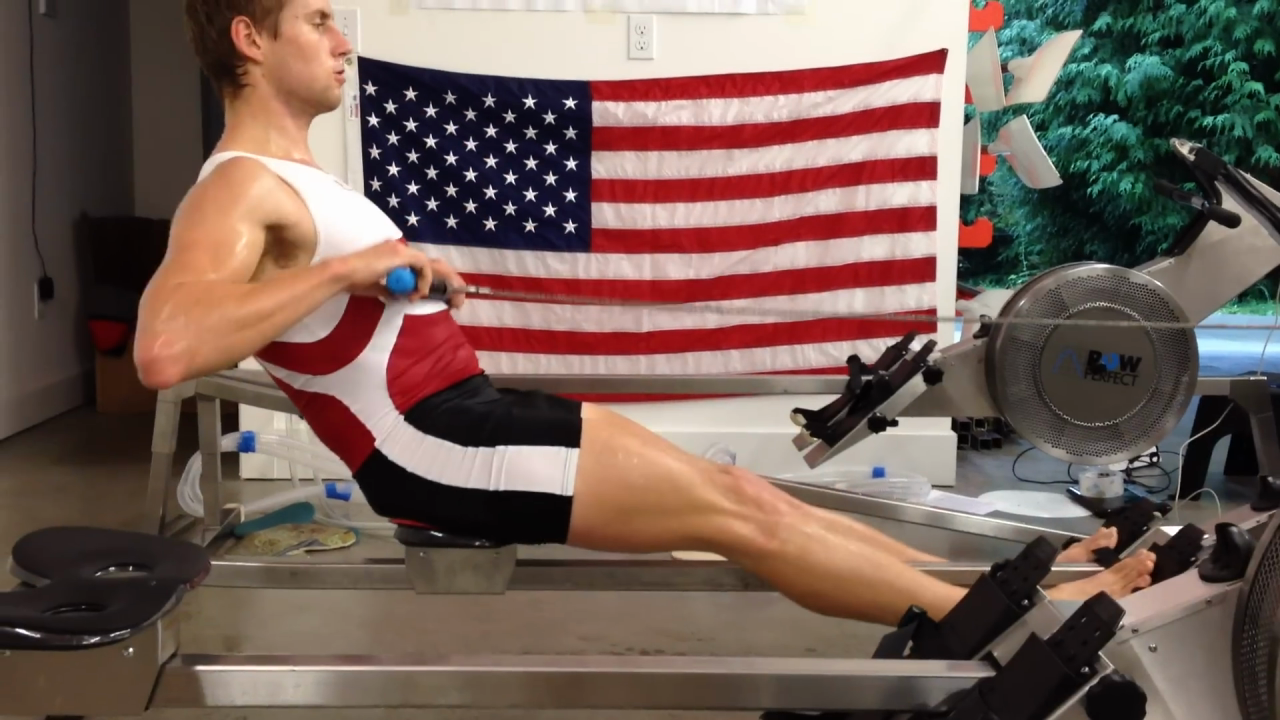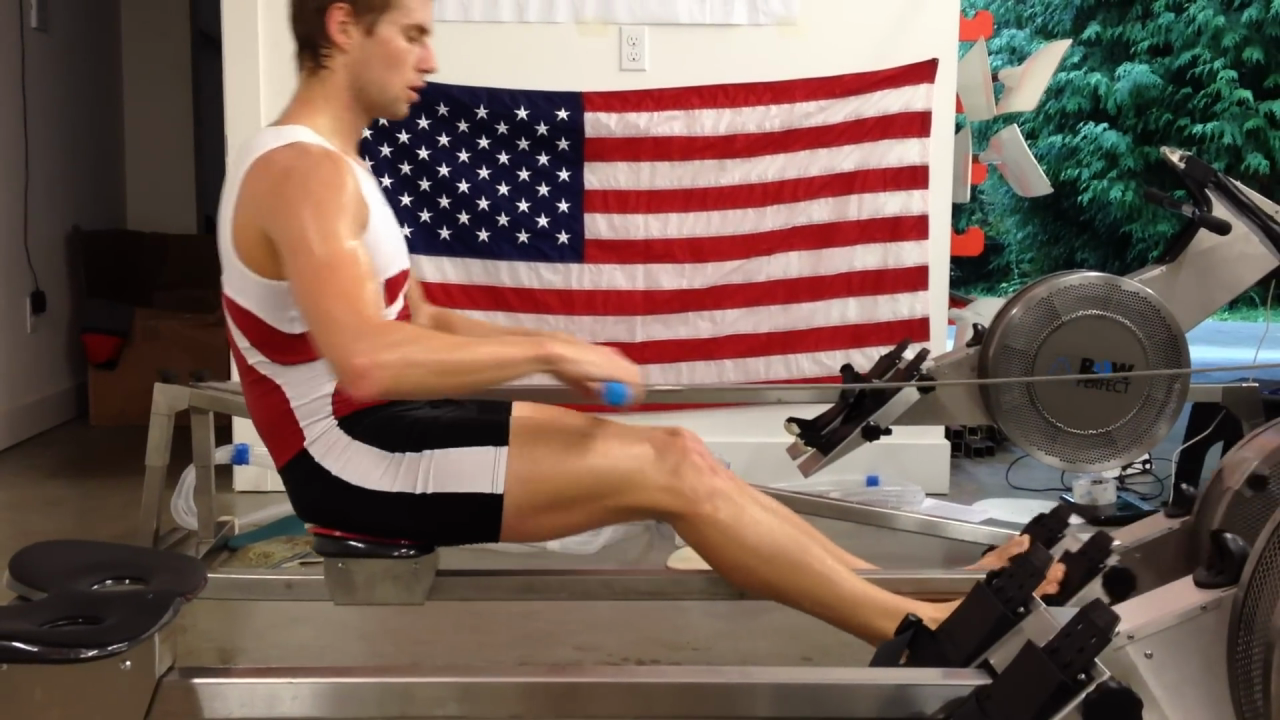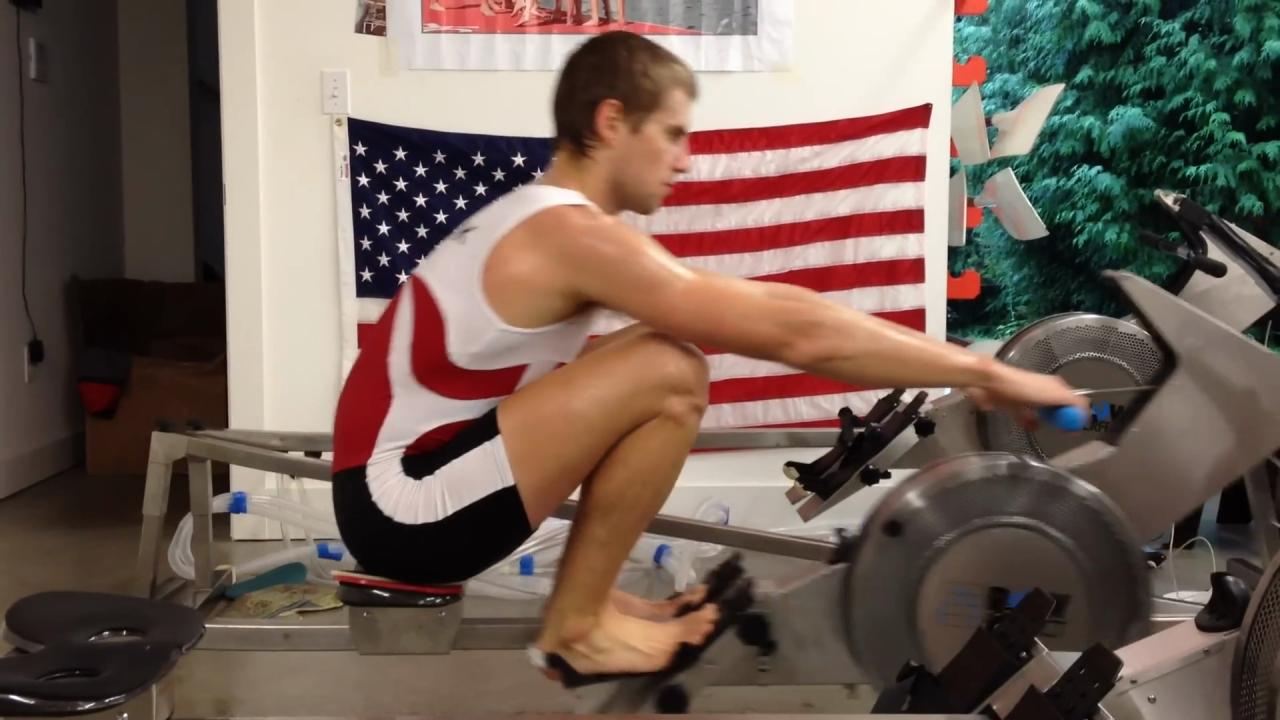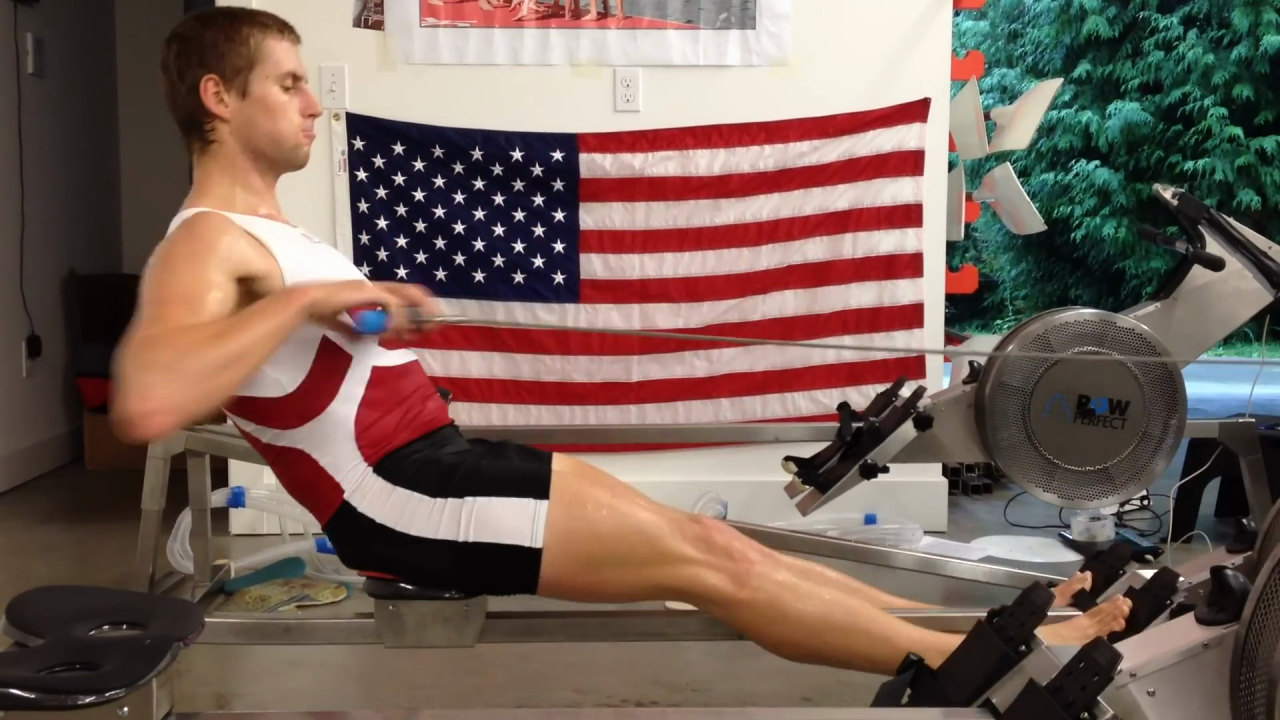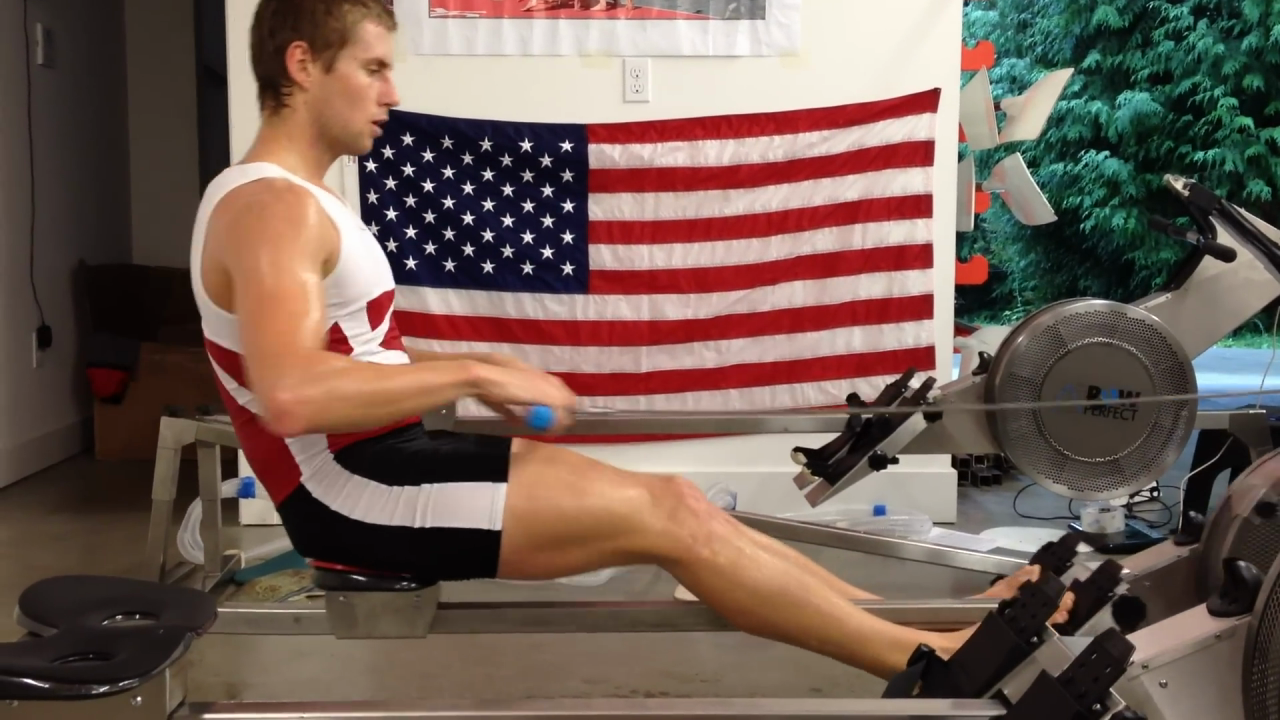
dt=1s
person 1, frame 1
left shoulder: (284, 177)
right shoulder: (236, 192)
right elbow: (162, 352)
left wrist: (399, 273)
right wrist: (344, 263)
left hip: (462, 411)
right hip: (433, 451)
left knee: (736, 491)
right knee: (737, 511)
person 1, frame 2
left shoulder: (310, 162)
right shoulder: (309, 173)
left elbow: (410, 323)
right elbow: (369, 363)
left wrist: (541, 347)
right wrist: (547, 352)
left hip: (379, 437)
right hip: (358, 464)
left knee: (676, 452)
right knee: (674, 475)
left ankle: (907, 594)
right ankle: (927, 628)
person 1, frame 3
left shoulder: (545, 220)
right shoulder: (575, 236)
left elbow: (763, 304)
right elbow: (799, 336)
right wrist: (986, 373)
left hip: (405, 491)
right hip: (405, 513)
left knee: (662, 364)
right knee: (671, 373)
right ankle: (578, 623)
person 1, frame 4
left shoulder: (253, 231)
right shoulder: (204, 247)
right elbow: (148, 403)
left wrist: (367, 305)
right wrist: (304, 301)
left hip: (431, 466)
right hip: (403, 500)
left knee: (707, 541)
right knee: (707, 561)
left ankle: (978, 629)
person 1, frame 5
left shoulder: (286, 198)
right shoulder: (273, 207)
right elbow: (292, 396)
left wrist: (466, 373)
right wrist: (476, 374)
left hip: (379, 468)
right hip: (358, 493)
left knee: (672, 501)
right knee: (670, 519)
left ankle: (926, 624)
right ankle: (943, 658)
